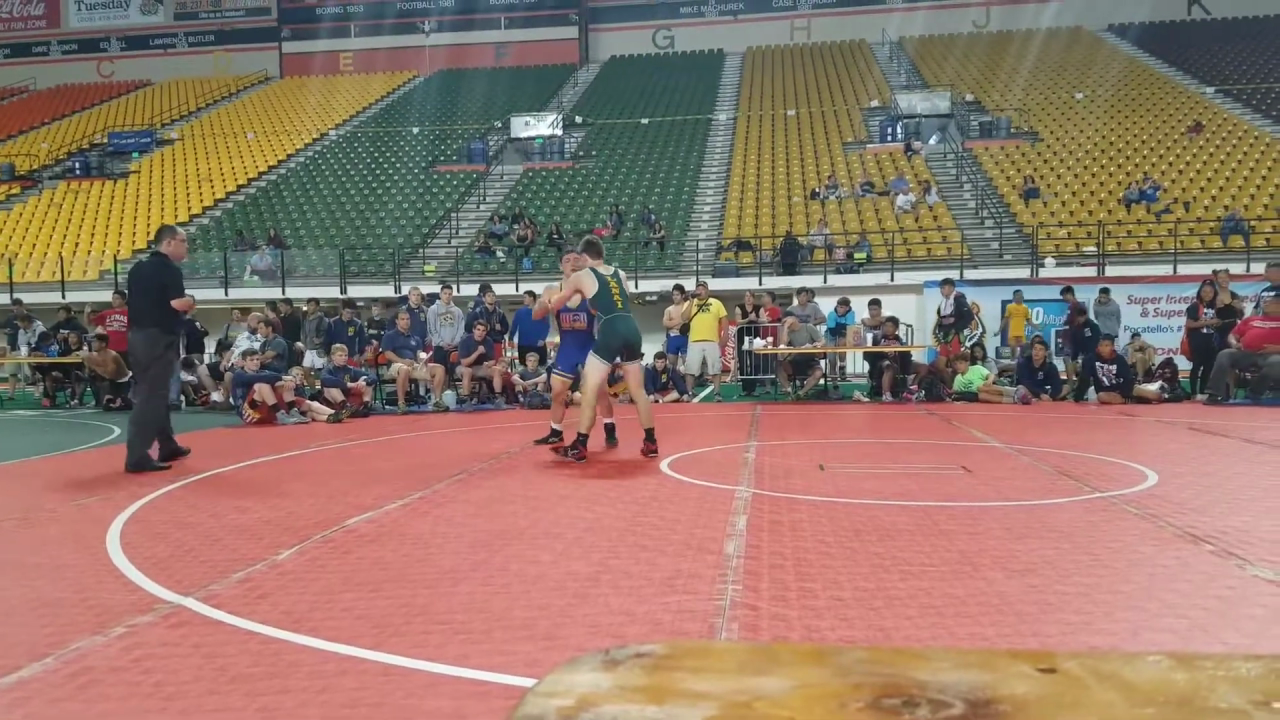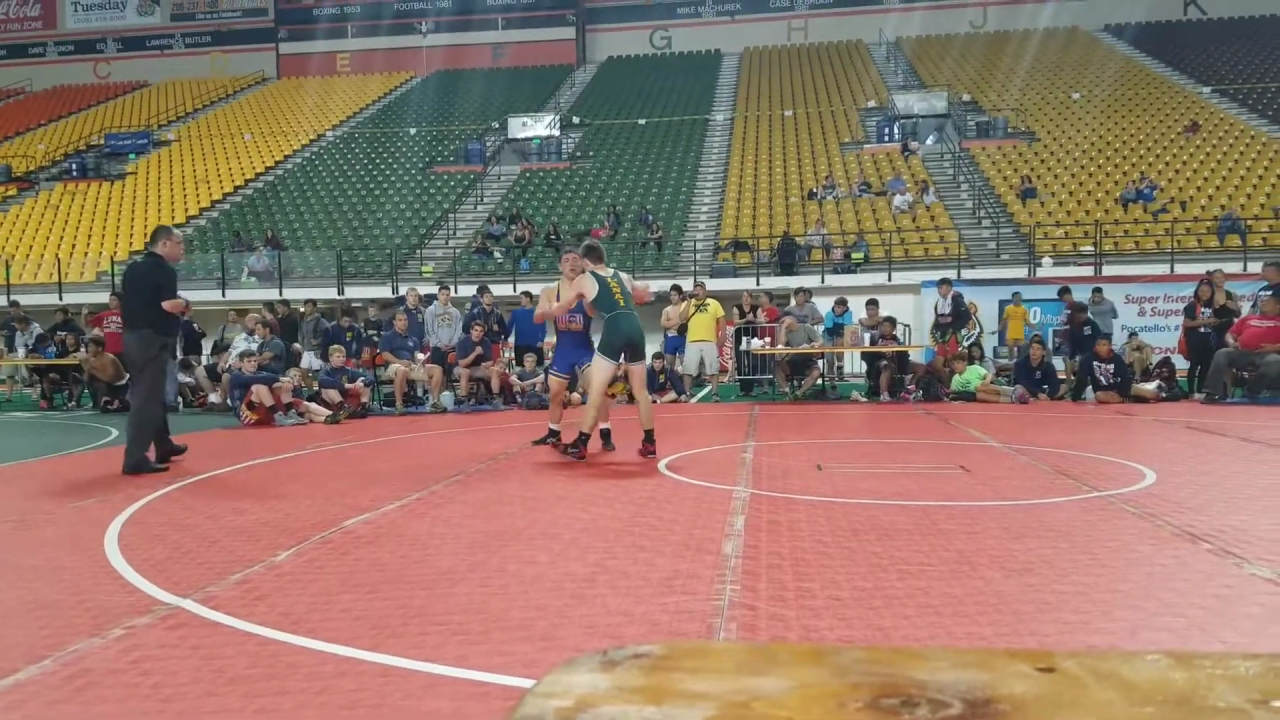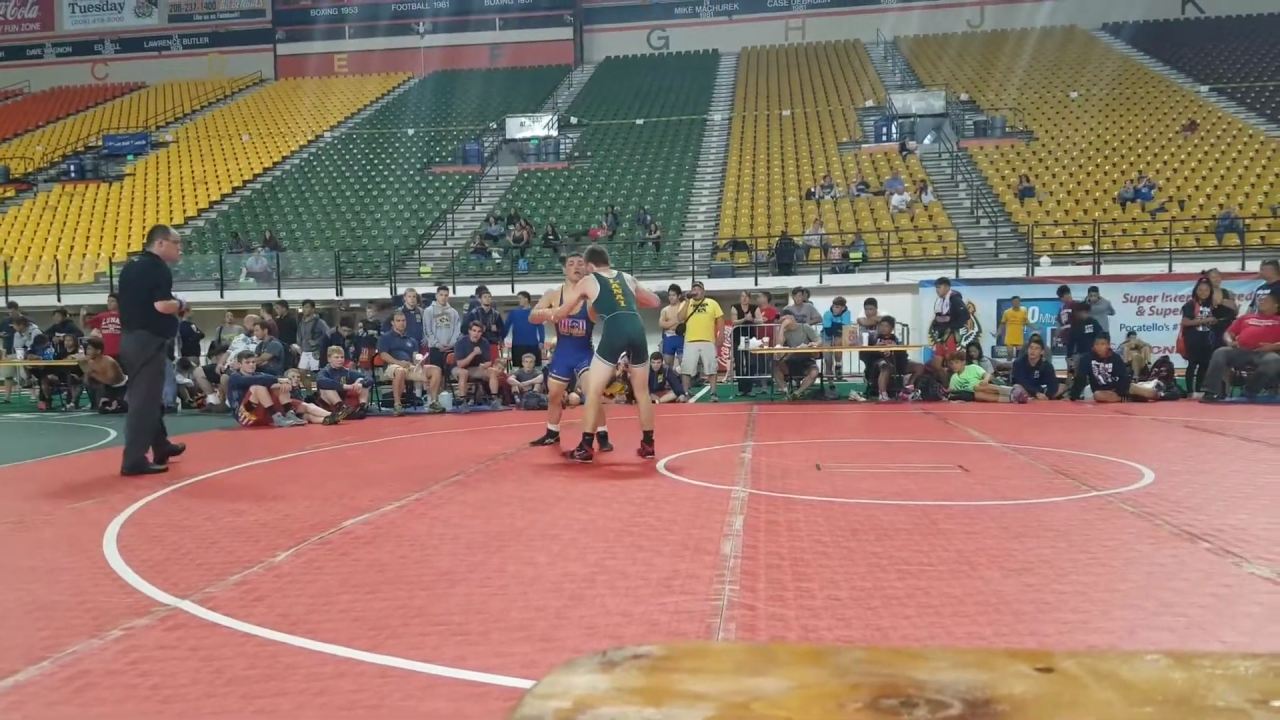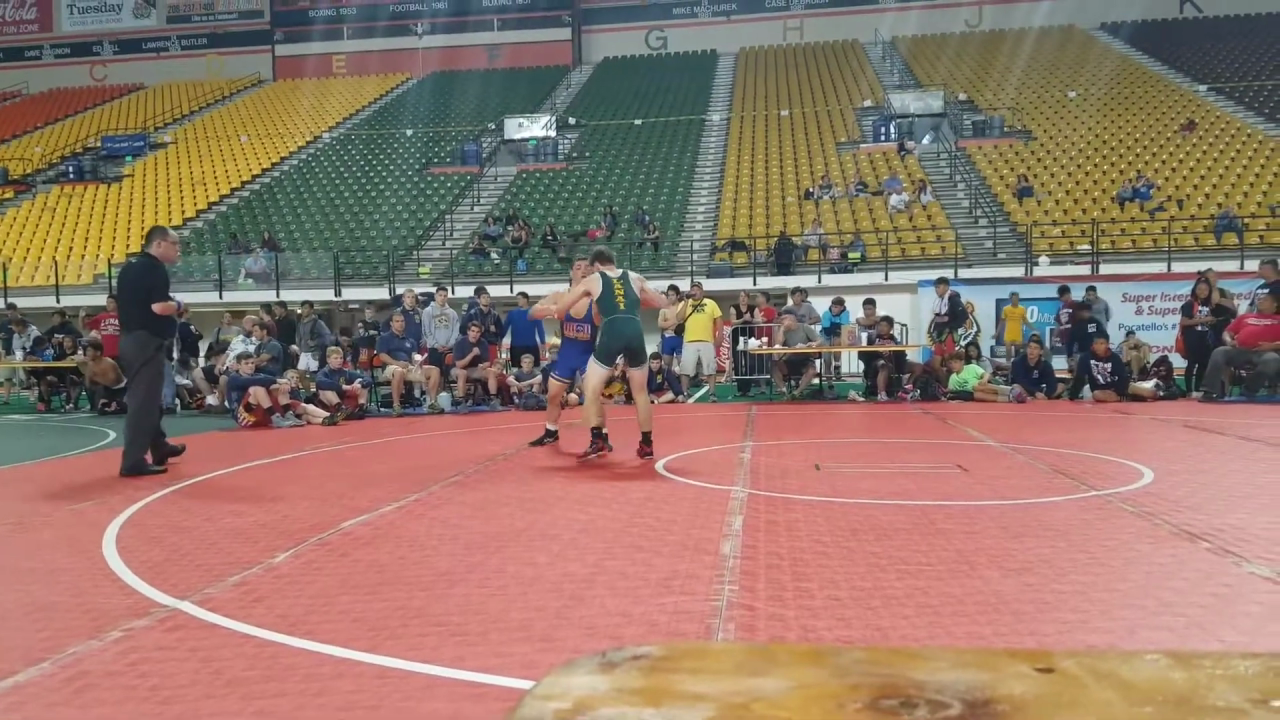
dt=0.1s
person 1, frame 1
left shoulder: (138, 268)
right shoulder: (169, 268)
right elbow: (178, 303)
right wrist: (191, 300)
left hip: (137, 336)
right hip: (158, 338)
left knee: (154, 393)
right knee: (152, 396)
left ankle: (168, 446)
right ankle: (137, 456)
person 1, frame 2
left shoulder: (133, 268)
right shoulder: (163, 269)
right elbow: (169, 305)
right wrist: (184, 303)
left hip: (132, 337)
right hip: (152, 339)
left knee: (151, 394)
right knee: (147, 398)
left ankle: (164, 446)
right ankle: (135, 458)
person 1, frame 3
left shoulder: (130, 267)
right shoulder: (158, 269)
right elbow: (162, 305)
left wrist: (173, 306)
right wrist: (180, 304)
left hip: (130, 338)
right hip: (149, 340)
left knee: (147, 396)
right knee: (146, 399)
left ankle: (161, 445)
right ankle: (134, 459)
person 1, frame 4
left shoulder: (129, 268)
right shoulder: (155, 270)
right elbow: (159, 307)
left wrist: (170, 306)
right wrist: (178, 305)
left hip: (129, 339)
right hip: (147, 341)
left knee: (146, 397)
right knee: (144, 400)
left ankle: (159, 447)
right ankle: (133, 461)
person 2, frame 1
left shoulder: (581, 277)
right shoulder: (619, 274)
left elbow: (556, 304)
left wrist: (551, 301)
left hip: (609, 332)
right hip: (632, 330)
left knee: (590, 391)
right knee: (637, 389)
left ankle: (579, 447)
right ankle: (650, 443)
person 2, frame 2
left shoulder: (583, 281)
right shoulder: (623, 276)
left elbow: (559, 311)
right elbow: (645, 295)
left wrist: (553, 307)
left hip: (614, 330)
right hip: (636, 328)
left knee: (596, 391)
right knee: (640, 390)
left ankle: (580, 446)
right ankle: (649, 444)
person 2, frame 3
left shoulder: (587, 282)
right shoulder: (628, 278)
left elbow: (561, 314)
right elbow: (655, 302)
left wrist: (553, 312)
left hip: (614, 332)
right hip: (637, 330)
left knee: (593, 390)
right knee: (641, 391)
left ankle: (586, 446)
right ankle: (647, 444)
person 2, frame 4
left shoulder: (592, 280)
right shoulder: (634, 277)
left elbow: (561, 308)
right elbow: (662, 302)
left wrist: (554, 308)
left hip: (611, 335)
right hip: (635, 334)
left knee: (590, 390)
right knee: (640, 393)
left ankle: (598, 440)
right ankle: (647, 445)
person 3, frame 1
right shoulder: (552, 290)
right elbow: (536, 315)
right wrist: (544, 303)
left hip: (588, 348)
right hip: (566, 350)
right knee: (557, 394)
left ankle: (610, 430)
right ankle: (556, 433)
person 3, frame 2
right shoulder: (550, 291)
right elbow: (537, 318)
right wrist: (550, 310)
left hip: (584, 349)
right hip: (562, 350)
right knee: (555, 394)
left ankle: (605, 434)
right ankle: (553, 433)
person 3, frame 3
right shoulder: (552, 295)
right elbow: (533, 317)
right wrist: (550, 312)
left hip: (585, 353)
right hip: (563, 353)
right knee: (554, 395)
left ankle: (602, 436)
right ankle: (552, 434)
person 3, frame 4
right shoulder: (560, 297)
right elbow: (533, 313)
right wrist: (553, 310)
left hip: (588, 355)
right hip: (565, 355)
right knee: (553, 396)
right ankle: (550, 433)
